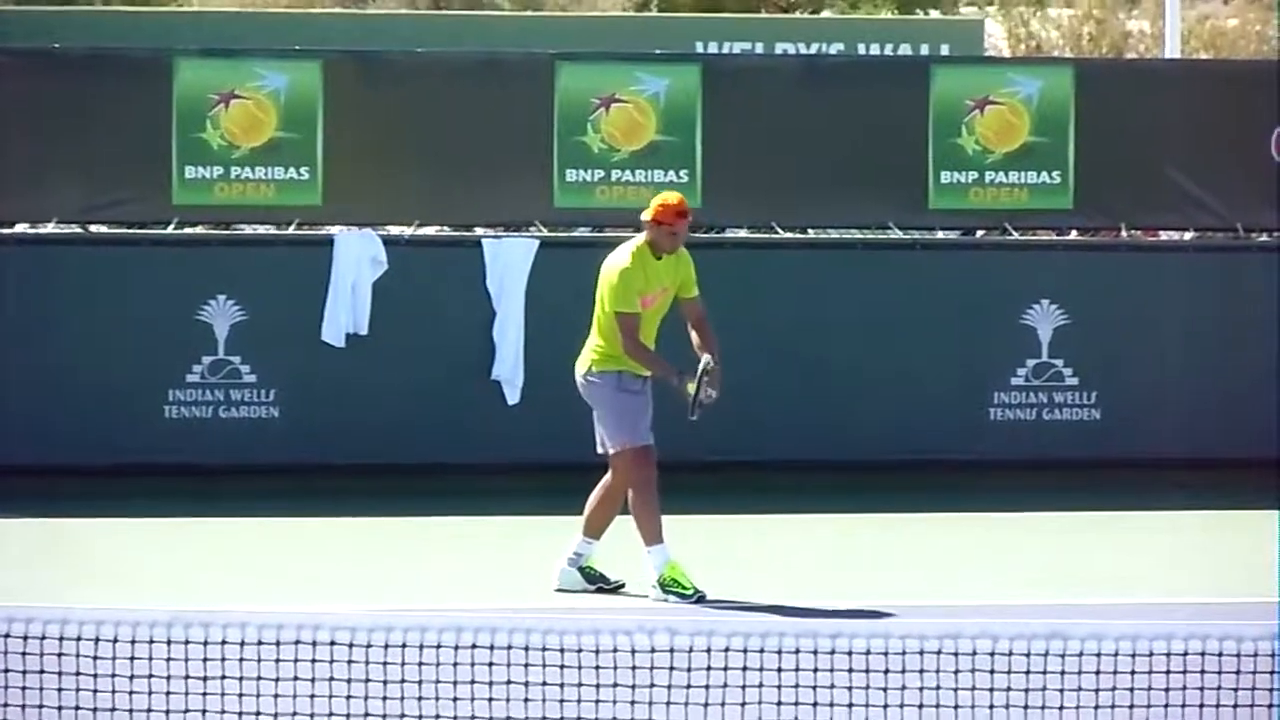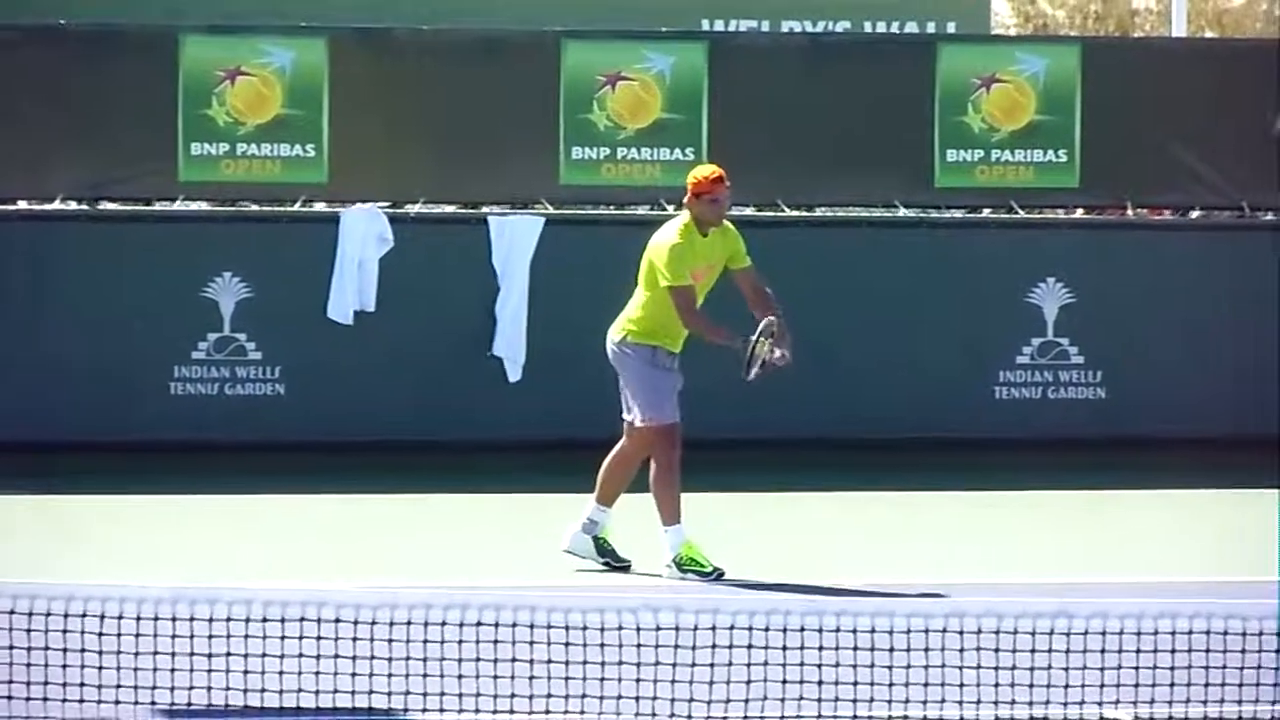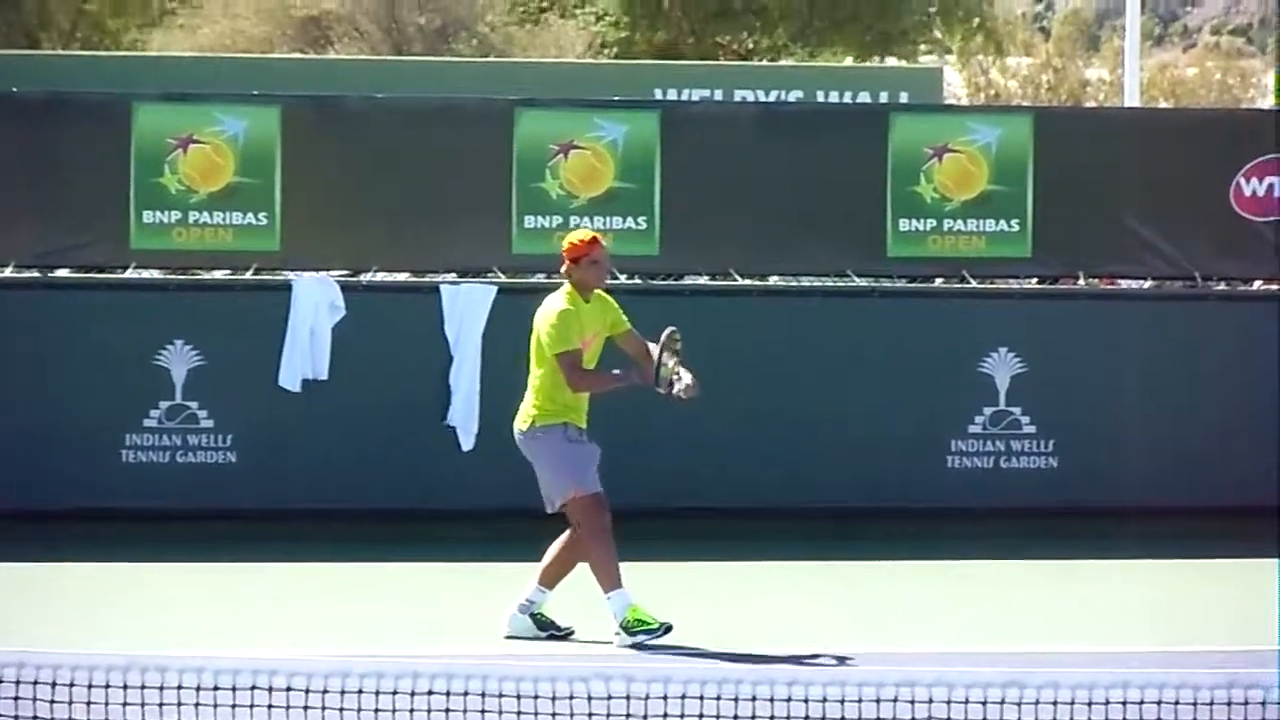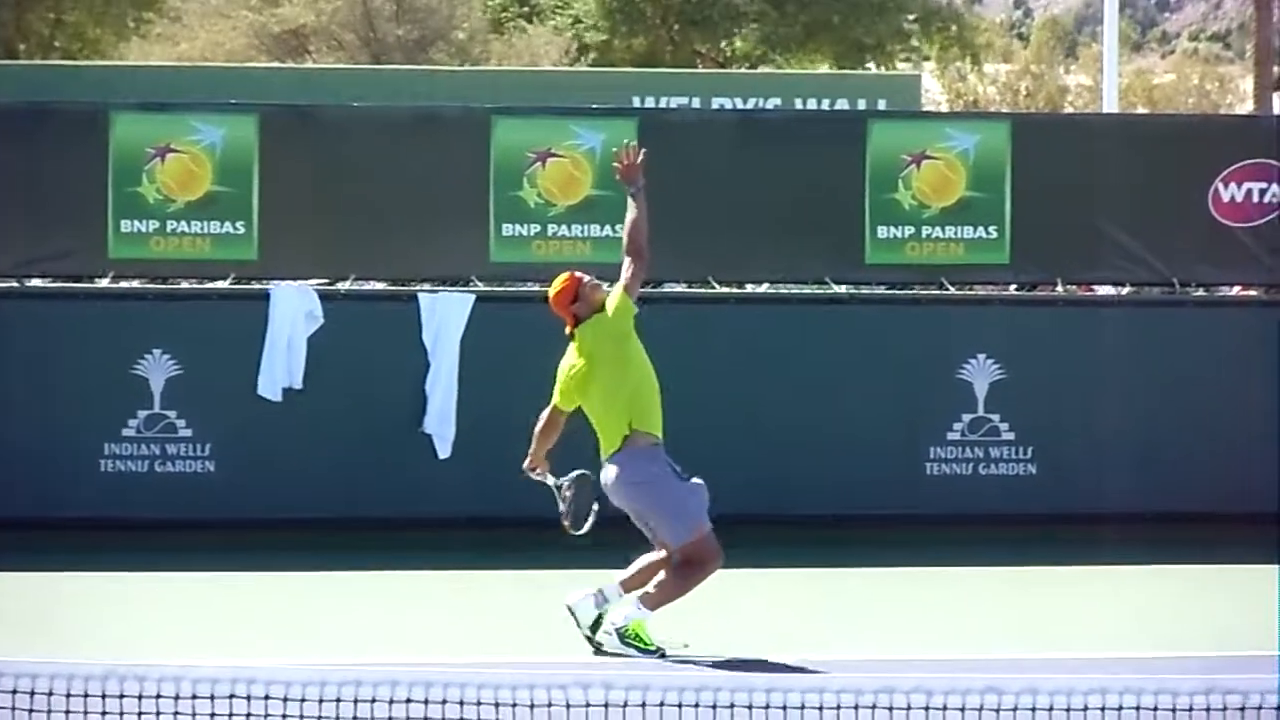
dt=1s
person 1, frame 1
left shoulder: (680, 260)
right shoulder: (623, 268)
left elbow: (696, 320)
right elbow: (630, 343)
left wrist: (710, 363)
right wrist: (677, 379)
left hip: (632, 374)
right hip: (608, 372)
left knee: (622, 474)
right knee: (642, 466)
left ankle: (575, 565)
right ankle: (662, 572)
person 1, frame 2
left shoulder: (726, 235)
right shoulder: (673, 244)
left elbow: (757, 292)
right elbow: (690, 317)
left wrist: (780, 337)
right wrist: (741, 342)
left hip: (660, 347)
right hip: (639, 344)
left knee: (636, 443)
right knee: (667, 442)
left ankle: (588, 531)
right ankle: (678, 551)
person 1, frame 3
left shoulder: (602, 304)
right shoulder: (558, 313)
left elbow: (643, 349)
right elbow: (577, 380)
left wrist: (678, 372)
right wrist: (636, 376)
left hip: (566, 426)
right hip: (547, 426)
left knee: (584, 527)
right knee: (594, 513)
left ankle: (525, 612)
right ankle: (625, 616)
person 1, frame 4
left shoulder: (571, 362)
right shoulder: (611, 322)
left elbow: (552, 419)
right elbow: (637, 255)
left wrist: (537, 457)
right wrist: (635, 189)
left hip: (623, 469)
right hip: (640, 462)
left knee: (676, 557)
right knee: (704, 557)
left ankle: (596, 601)
right ankle: (624, 624)
